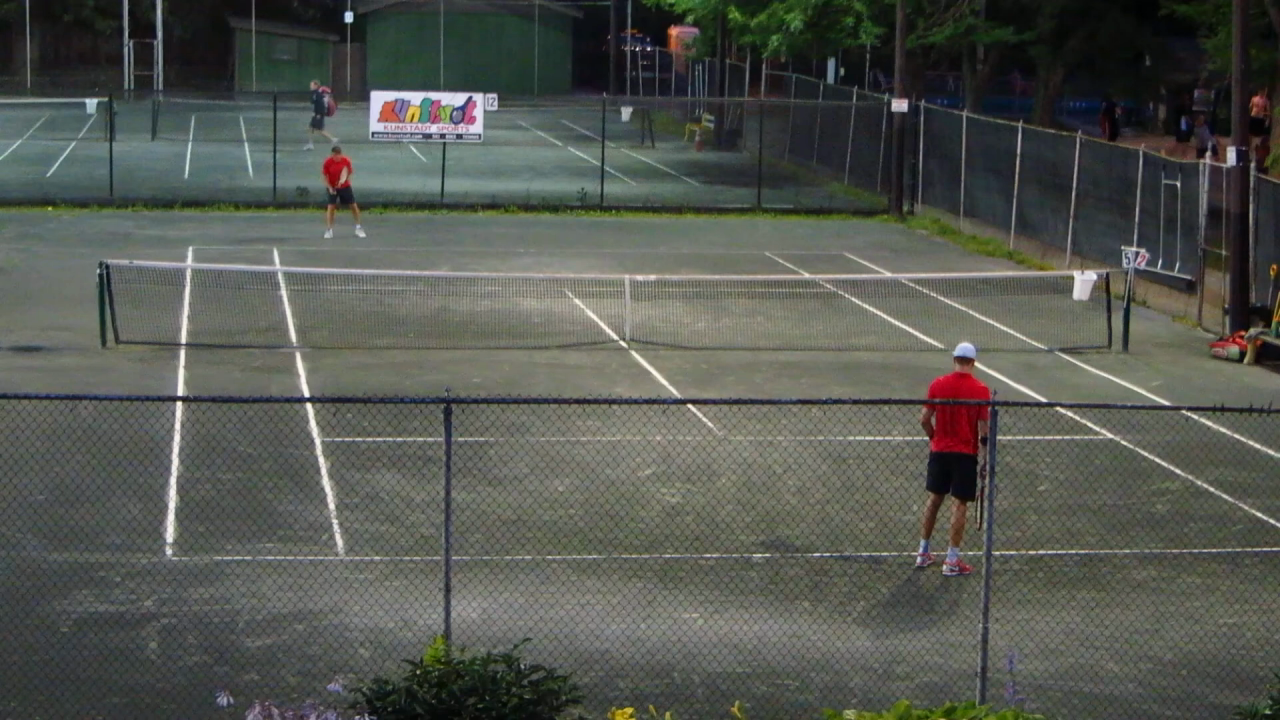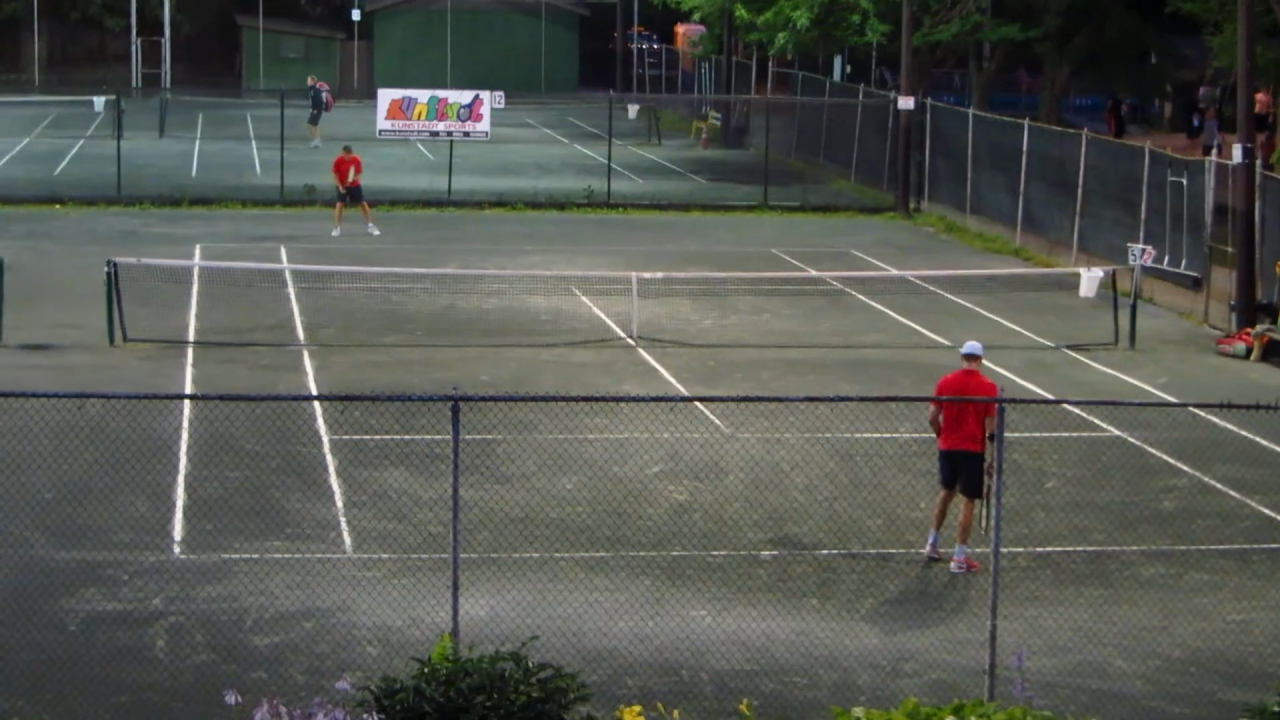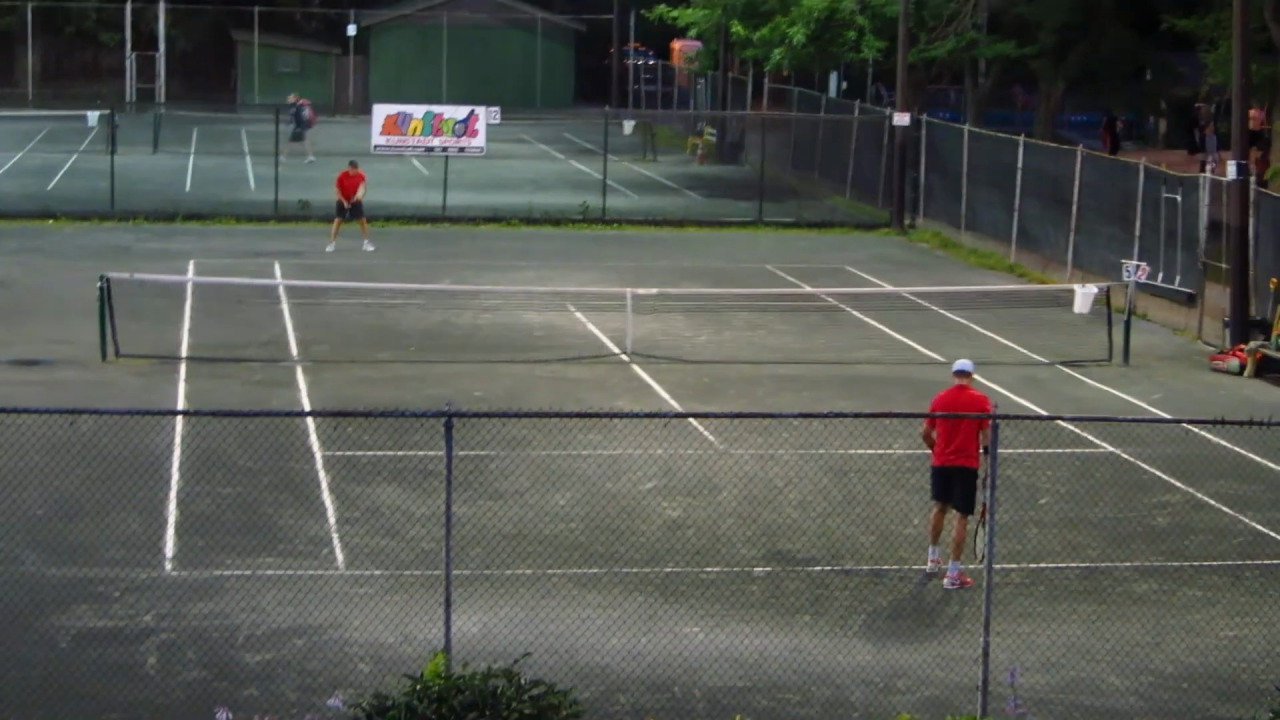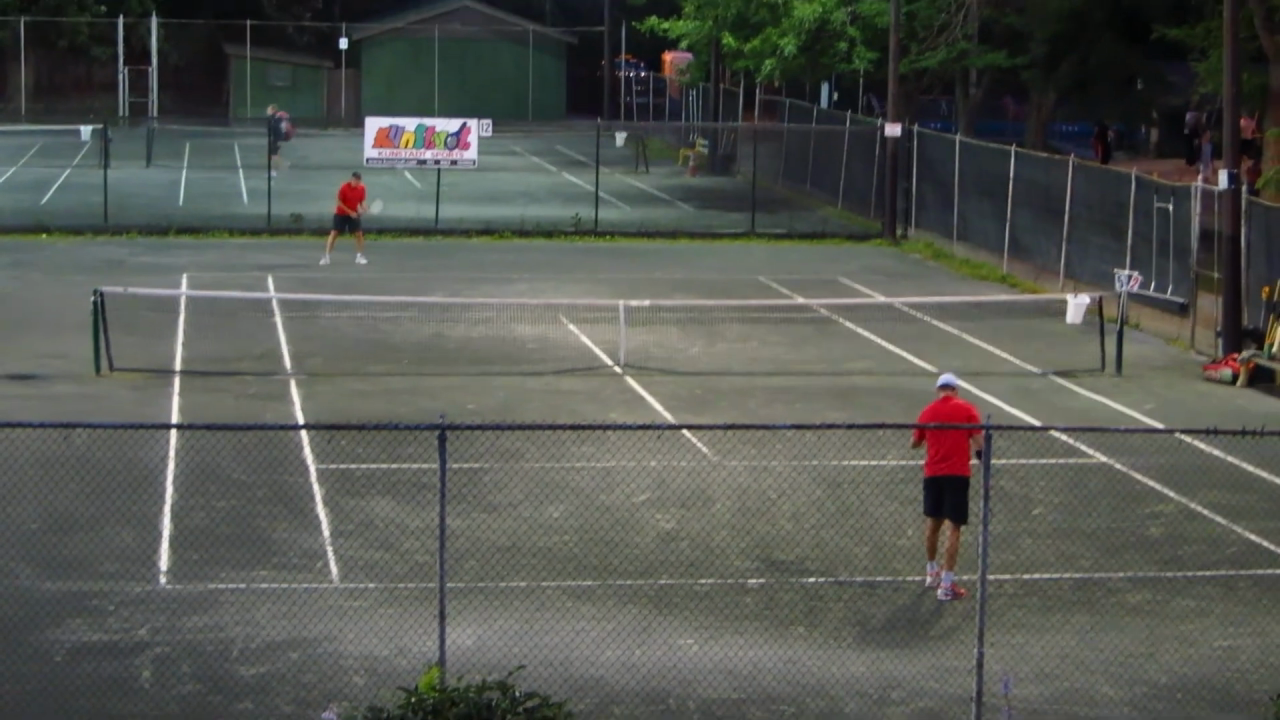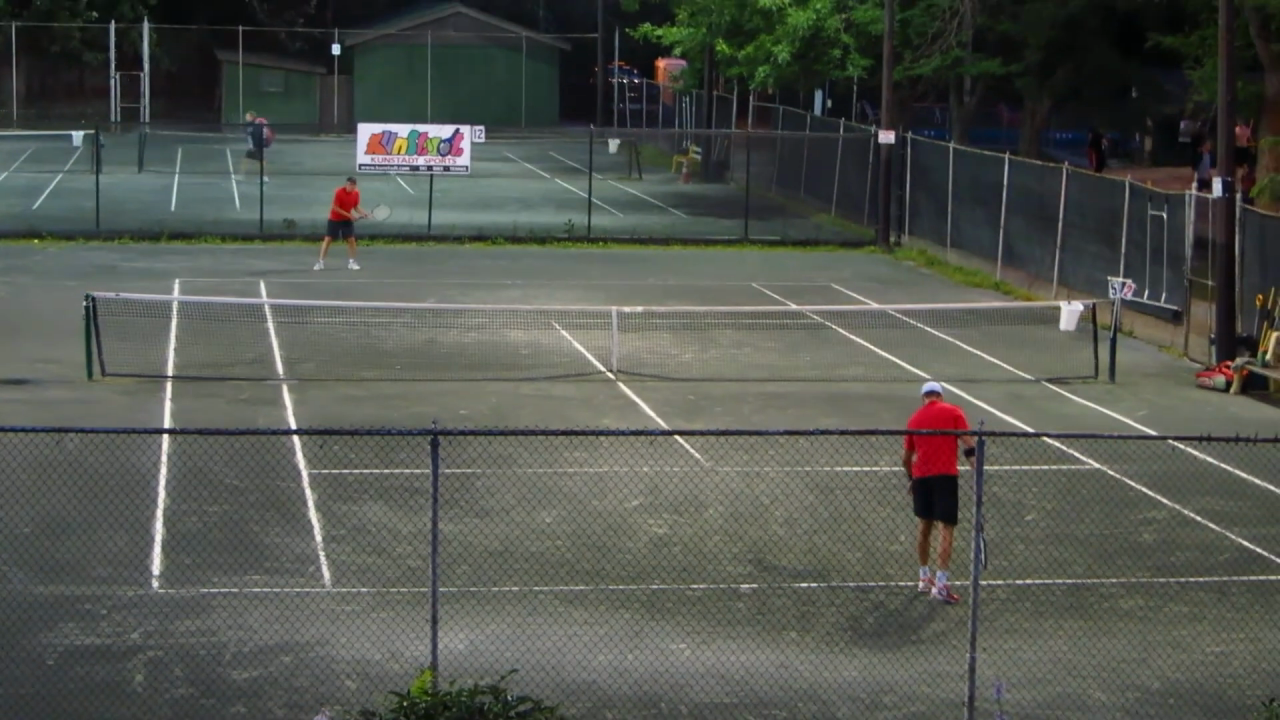
dt=0.2s
person 1, frame 1
left shoulder: (937, 384)
right shoulder: (980, 390)
left elbow: (925, 420)
right elbow: (983, 429)
left hip: (939, 451)
right hip: (965, 454)
left knee: (934, 500)
right knee: (960, 505)
left ankle: (923, 553)
right ankle: (952, 561)
person 1, frame 2
left shoulder: (945, 382)
right shoulder: (988, 387)
left elbow: (933, 418)
right elbow: (991, 427)
left hip: (947, 448)
right hip: (972, 451)
left knee: (946, 493)
right knee: (968, 502)
left ankle: (932, 544)
right ankle: (959, 558)
person 1, frame 3
left shoulder: (939, 399)
right shoulder: (980, 401)
left elbow: (925, 434)
right elbow: (986, 439)
left hip: (940, 464)
right hip: (966, 466)
left knee: (939, 508)
right knee: (961, 518)
left ankle: (933, 557)
right ankle: (953, 574)
person 1, frame 4
left shoulder: (927, 411)
right shoulder: (967, 409)
left elbow: (914, 443)
right elbow: (979, 445)
left hip: (932, 474)
right hip: (957, 475)
left knee: (933, 523)
right knee: (954, 528)
left ankle: (932, 572)
right ankle: (946, 585)
person 1, frame 5
left shoulder: (914, 418)
right shoulder: (953, 412)
left elbow: (906, 458)
right elbow: (968, 445)
left wrist: (912, 480)
left hip: (921, 476)
right hip: (945, 475)
left knee: (924, 525)
right knee: (946, 528)
left ankle: (924, 578)
right ankle: (940, 583)
